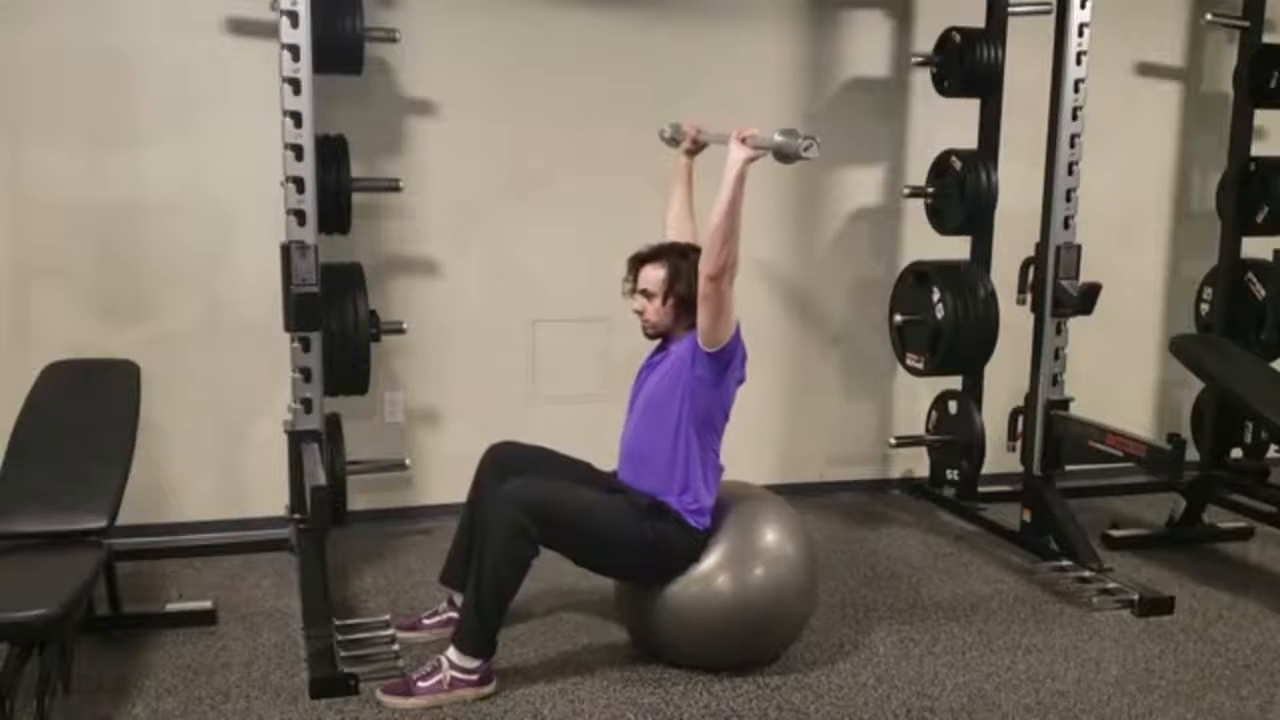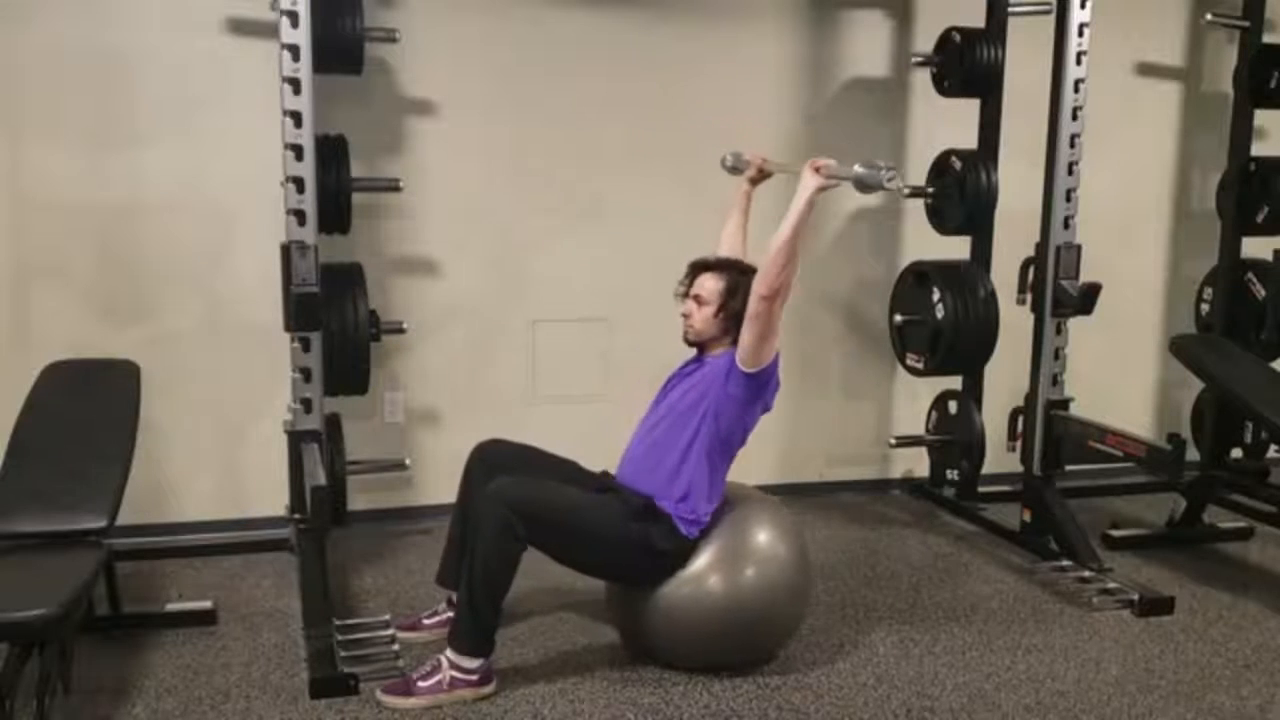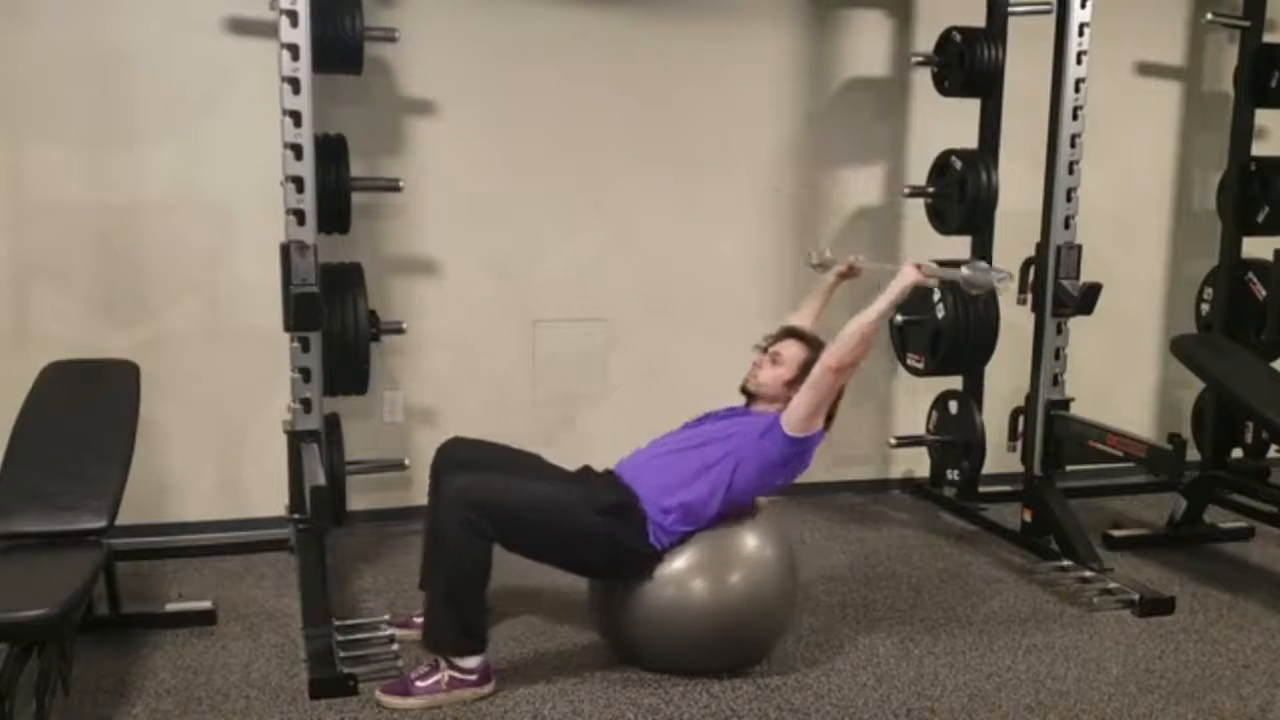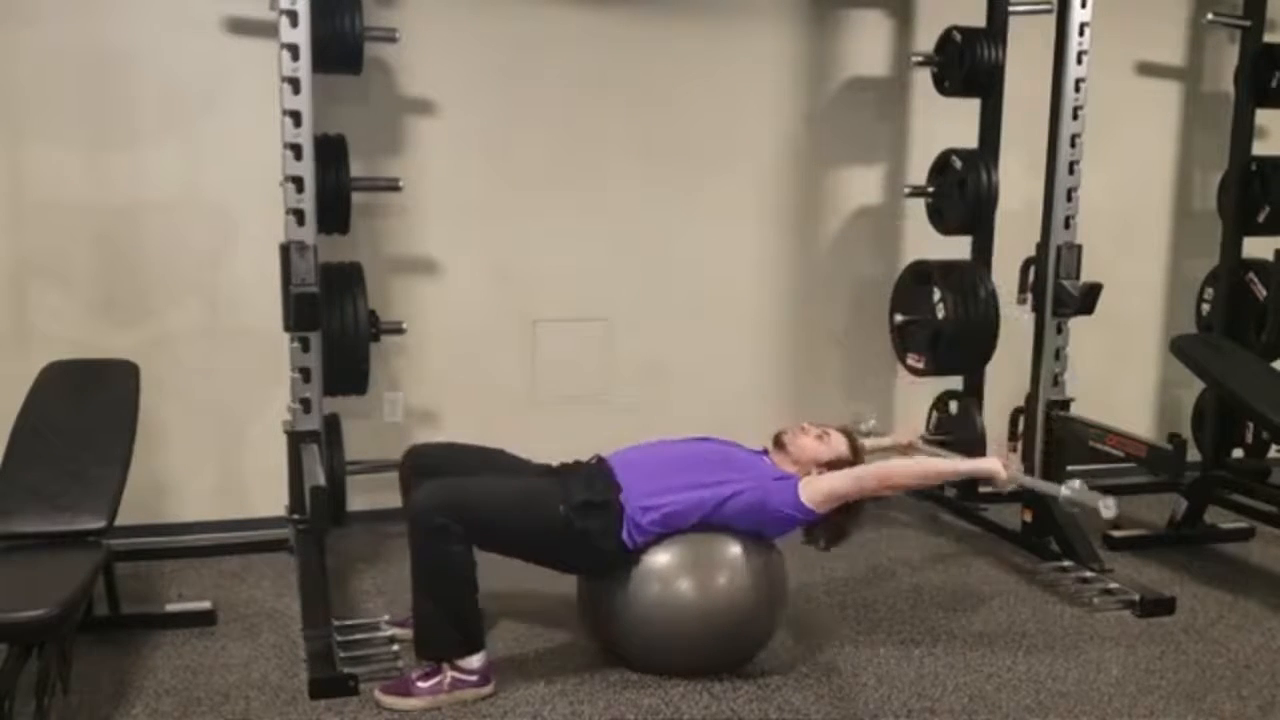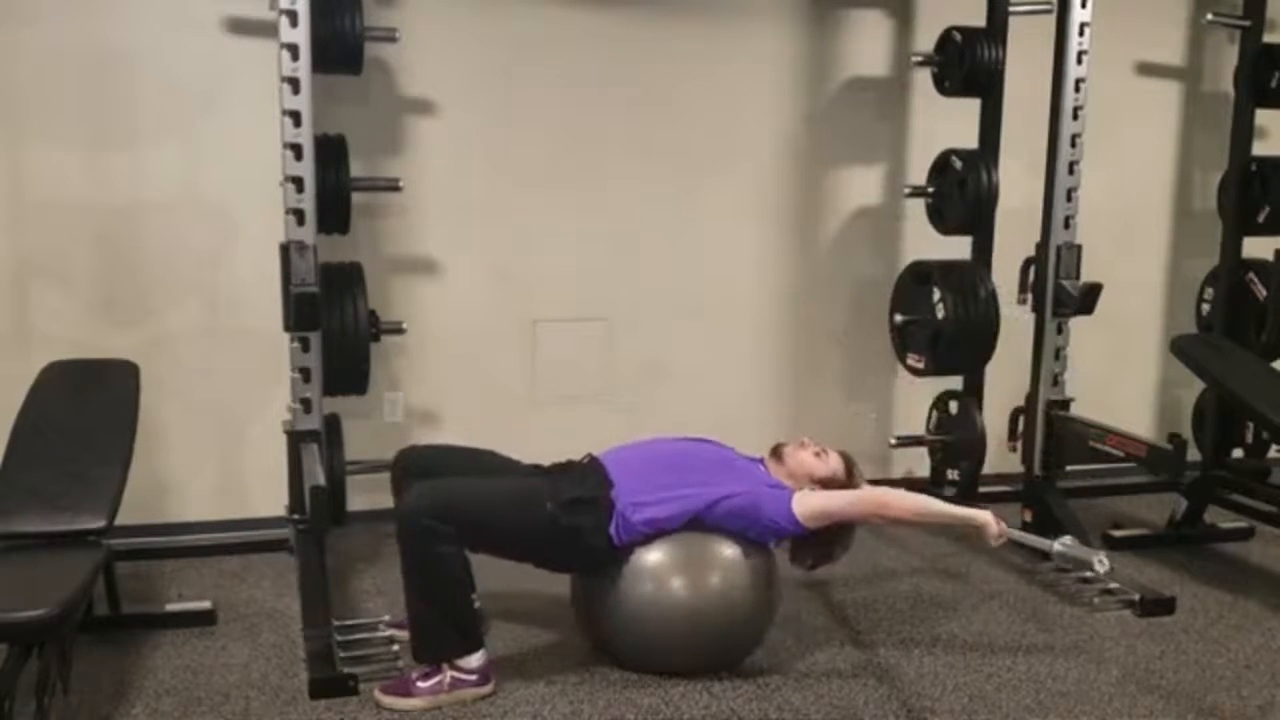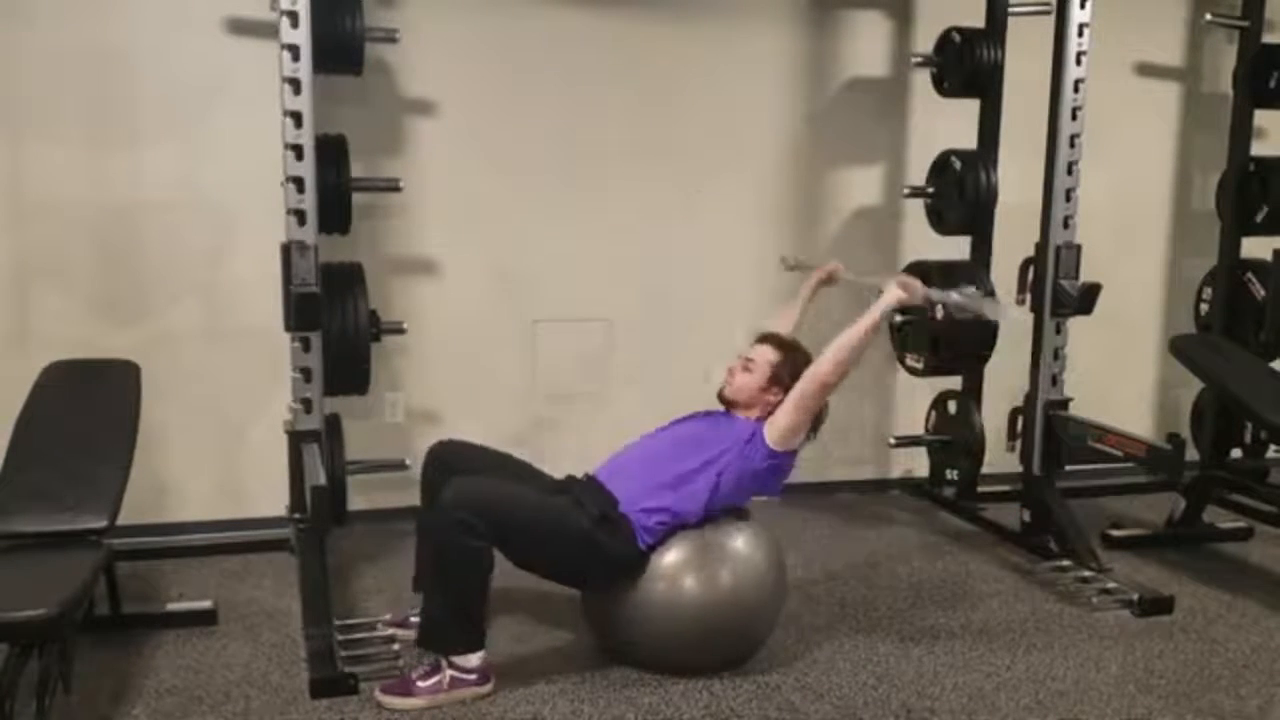
dt=0.7s
person 1, frame 1
left shoulder: (710, 354)
right shoulder: (672, 344)
left elbow: (714, 269)
right elbow: (679, 243)
left wrist: (736, 169)
right wrist: (685, 161)
left hip: (665, 530)
right hip: (630, 497)
left knee: (518, 502)
right knee: (505, 460)
left ankle: (468, 665)
right ankle: (460, 602)
person 1, frame 2
left shoulder: (745, 373)
right shoulder: (707, 359)
left elbow: (768, 289)
right elbow: (726, 267)
left wrist: (804, 196)
right wrist: (745, 189)
left hip: (654, 535)
right hip: (622, 499)
left knee: (504, 498)
right knee: (492, 458)
left ankle: (468, 665)
right ankle: (459, 603)
person 1, frame 3
left shoulder: (784, 442)
right shoulder: (744, 419)
left elbow: (835, 364)
right elbow: (789, 340)
left wrist: (898, 288)
right wrist: (829, 283)
left hip: (623, 528)
right hip: (601, 492)
left knee: (463, 497)
right knee: (456, 457)
left ankle: (463, 664)
right ankle: (447, 603)
person 1, frame 4
left shoulder: (786, 497)
right shoulder: (762, 465)
left elbow: (879, 478)
left wrist: (977, 465)
right wrist: (888, 440)
left hip: (595, 522)
right hip: (586, 482)
left knee: (434, 506)
right knee: (424, 463)
left ankle: (461, 664)
right ankle: (446, 611)
person 1, frame 5
left shoulder: (776, 505)
right shoulder: (755, 473)
left elbow: (876, 503)
left wrist: (971, 513)
left hip: (584, 519)
right hip: (574, 482)
left knee: (423, 509)
right knee: (415, 466)
left ankle: (459, 663)
right ankle: (449, 610)
person 1, frame 6
left shoulder: (764, 451)
right shoulder: (727, 421)
left elbow: (817, 380)
right elbow: (773, 349)
left wrist: (882, 306)
right wrist: (808, 286)
left hip: (603, 538)
right hip: (581, 498)
left knee: (460, 502)
right knee: (446, 459)
left ankle: (462, 663)
right ankle: (443, 610)
